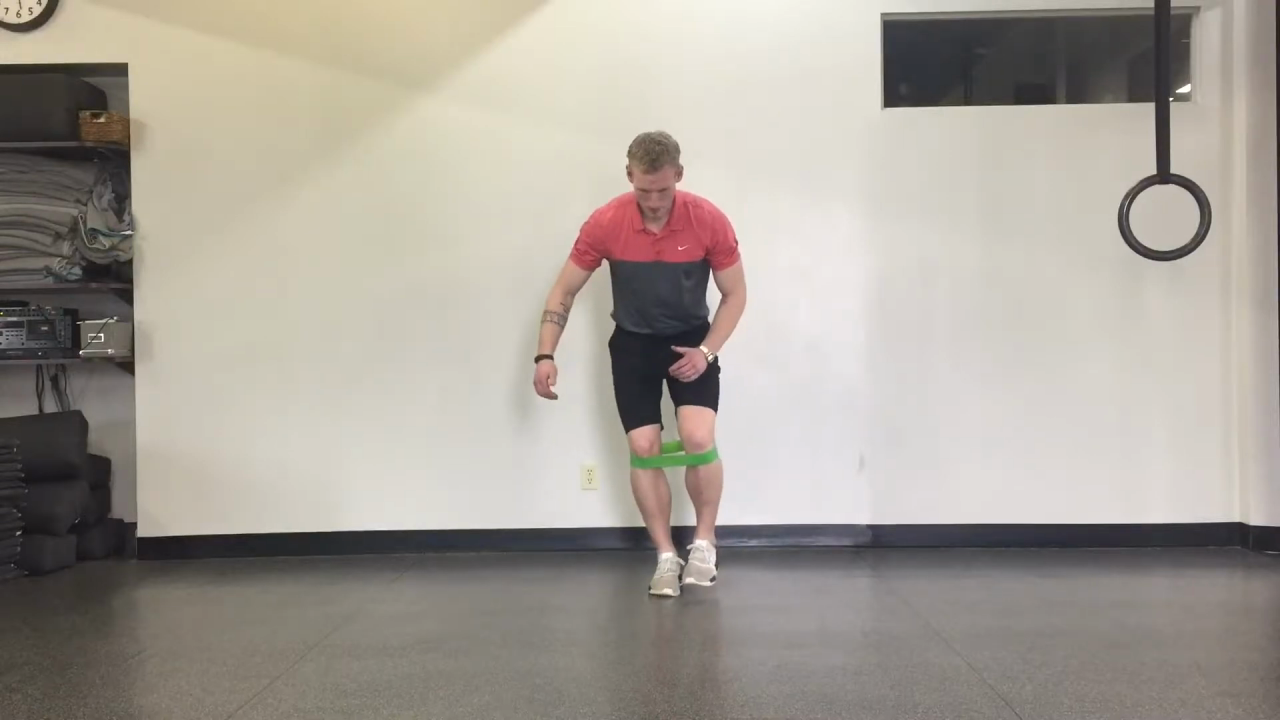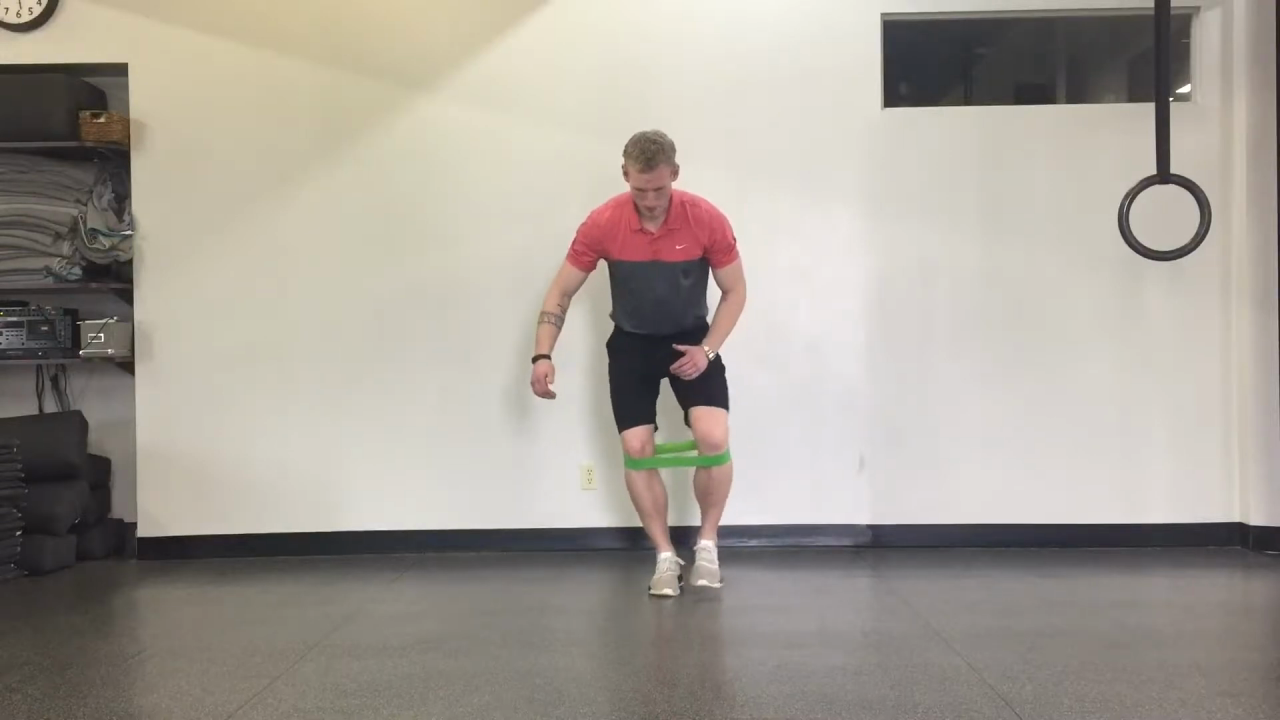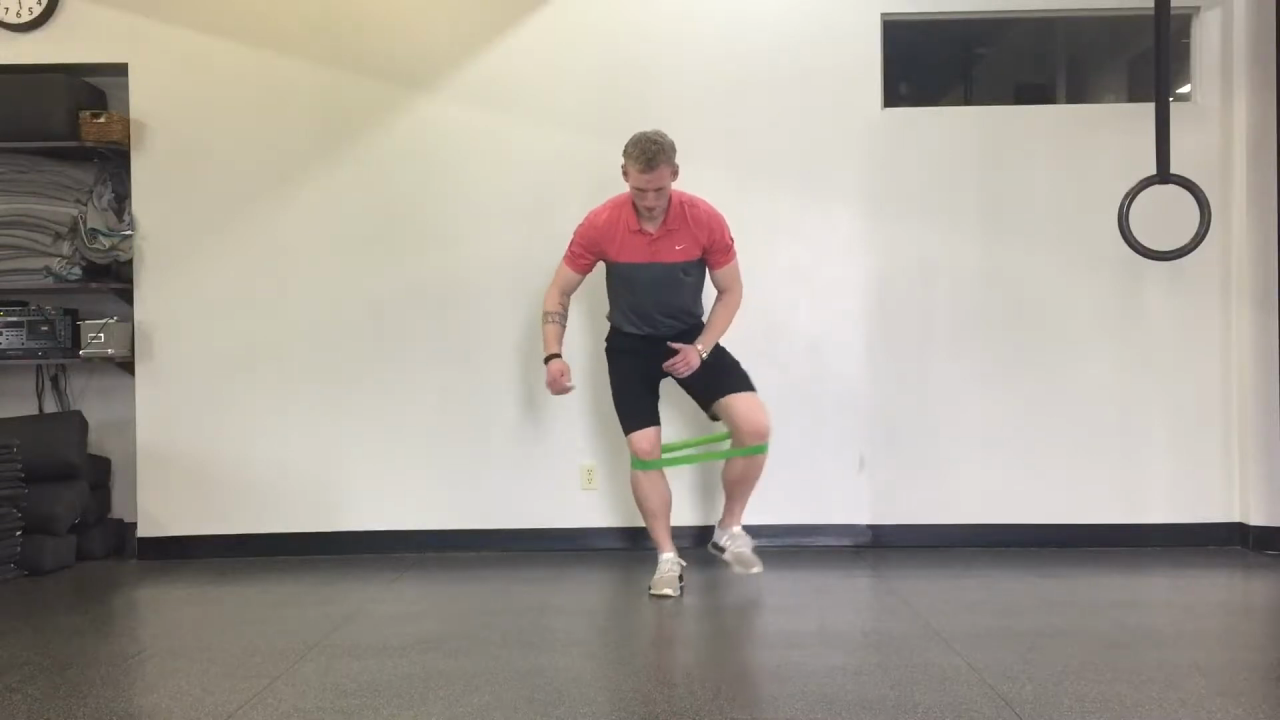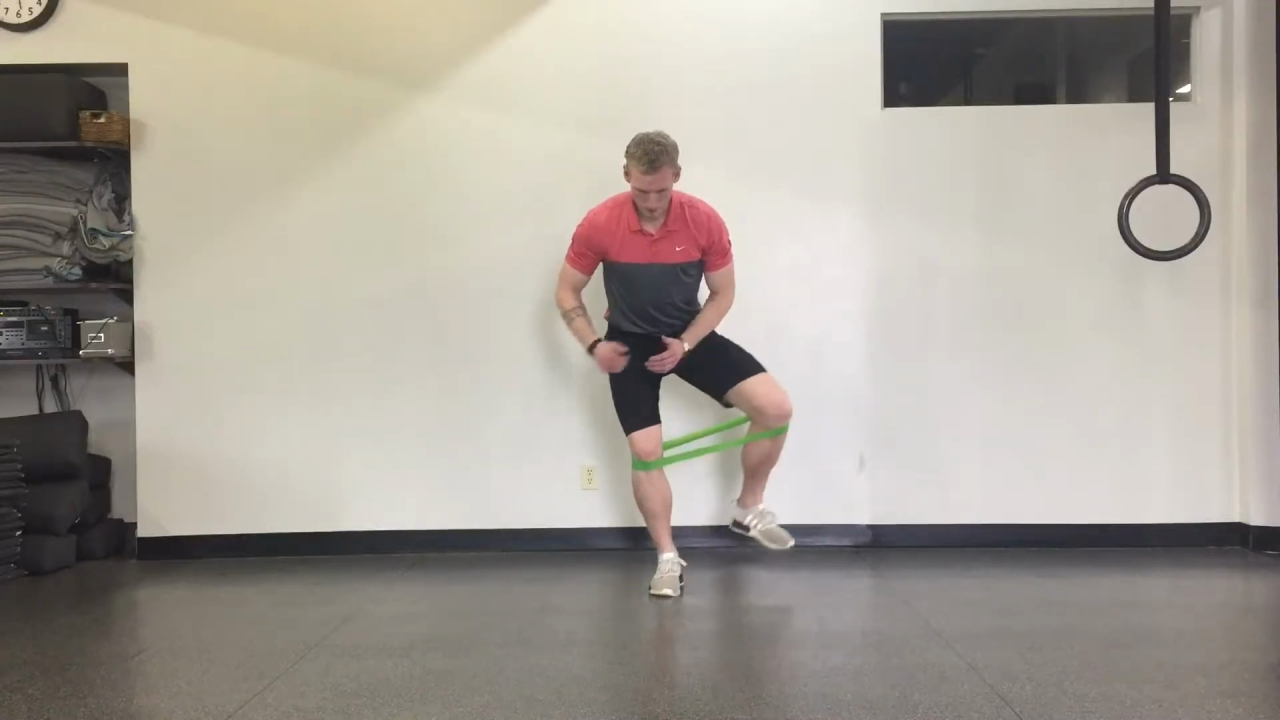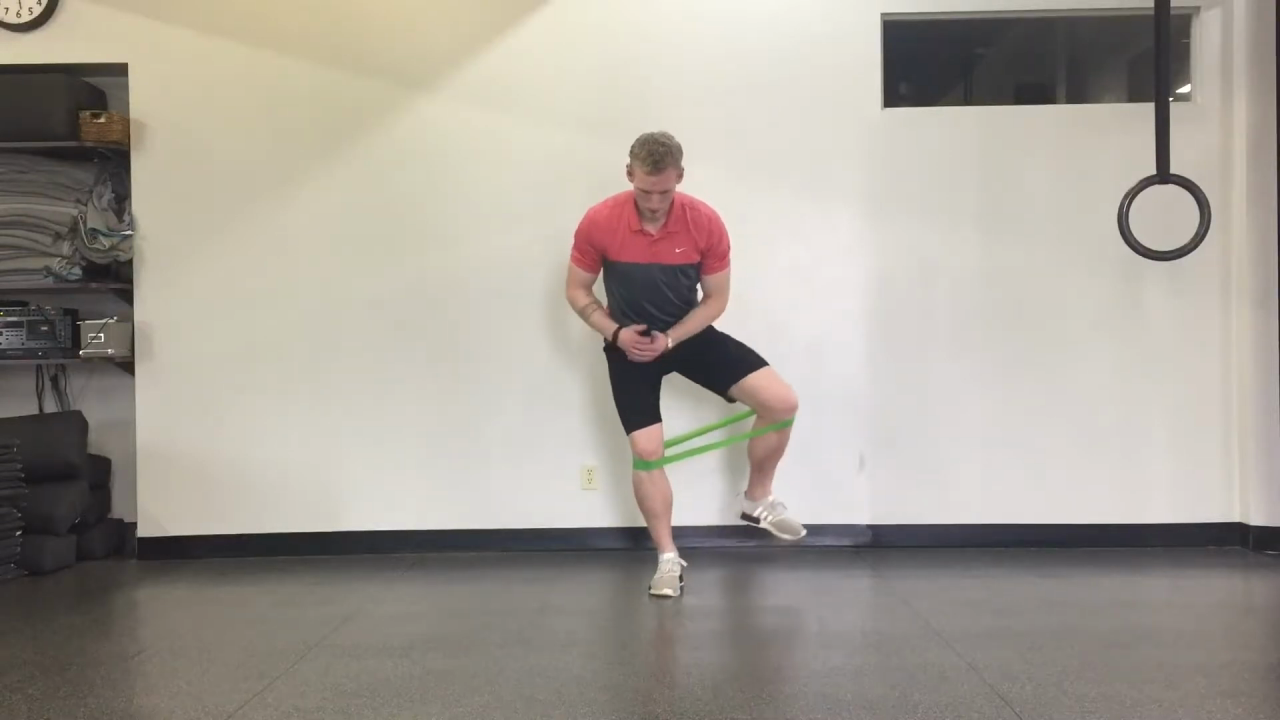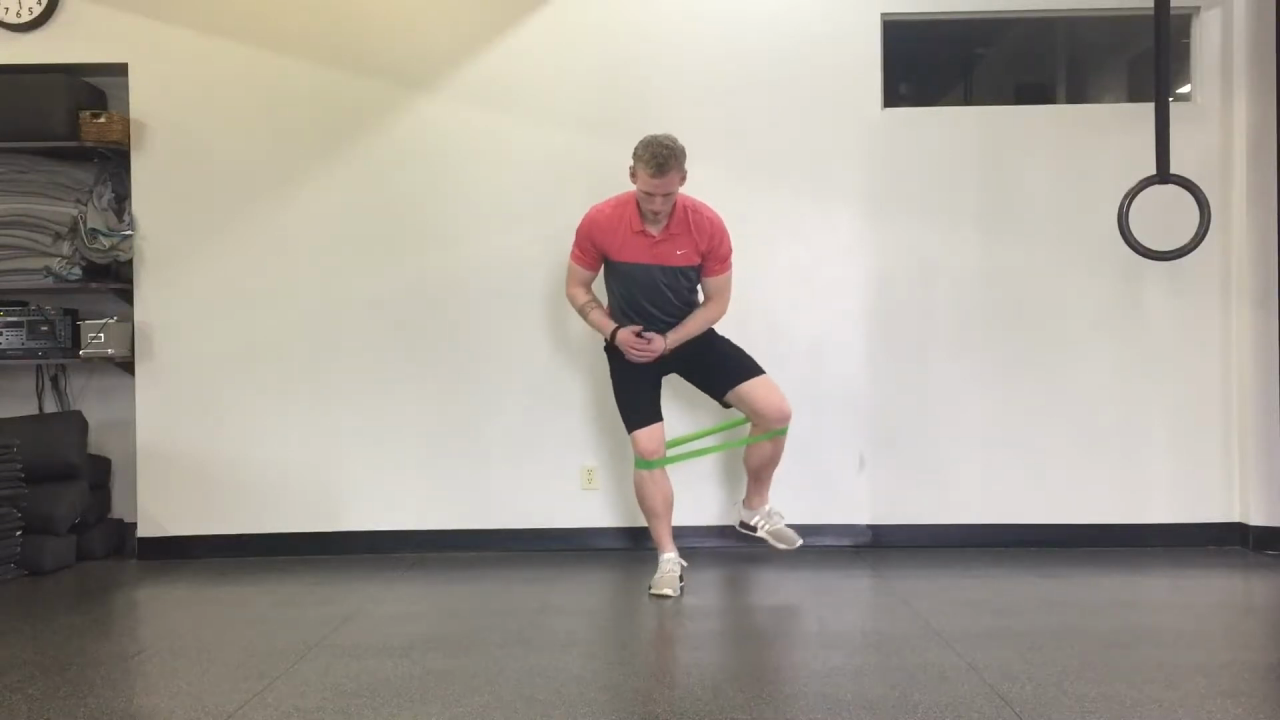
dt=0.2s
person 1, frame 1
left shoulder: (710, 221)
right shoulder: (604, 224)
left elbow: (735, 294)
right elbow: (564, 291)
left wrist: (707, 351)
right wrist: (545, 355)
left hip: (691, 339)
right hip: (633, 343)
left knee: (698, 439)
right knee: (643, 448)
left ankle: (703, 542)
right ankle: (666, 557)
person 1, frame 2
left shoulder: (707, 220)
right shoulder: (601, 224)
left elbow: (735, 291)
right elbow: (561, 292)
left wrist: (709, 349)
right wrist: (542, 355)
left hip: (691, 340)
right hip: (631, 344)
left knee: (713, 439)
right knee: (637, 449)
left ankle: (707, 543)
right ankle: (665, 557)
person 1, frame 3
left shoulder: (704, 220)
right shoulder: (599, 225)
left elbow: (731, 291)
right elbow: (558, 292)
left wrist: (701, 348)
right wrist: (553, 356)
left hip: (689, 339)
right hip: (629, 345)
left knee: (754, 426)
right knee: (644, 451)
left ankle: (730, 529)
right ankle: (667, 558)
person 1, frame 4
left shoulder: (704, 221)
right shoulder: (598, 224)
left elbow: (722, 294)
right elbow: (567, 291)
left wrist: (685, 345)
right wrist: (594, 343)
left hip: (688, 336)
right hip: (629, 343)
left knee: (776, 407)
right knee: (646, 451)
left ankle: (749, 508)
right ankle: (668, 558)
person 1, frame 5
left shoulder: (705, 222)
right shoulder: (599, 223)
left elbow: (716, 298)
right elbow: (576, 290)
left wrist: (670, 339)
right wrist: (615, 333)
left hip: (689, 332)
right hip: (631, 341)
left knee: (781, 401)
right knee: (647, 450)
left ankle: (758, 500)
right ankle: (668, 559)
person 1, frame 6
left shoulder: (708, 225)
right shoulder: (600, 222)
left elbow: (717, 301)
right elbow: (576, 287)
left wrist: (668, 342)
right wrist: (613, 332)
left hip: (689, 334)
right hip: (631, 343)
left knee: (774, 411)
right knee: (648, 450)
left ankle: (755, 509)
right ankle: (668, 559)
